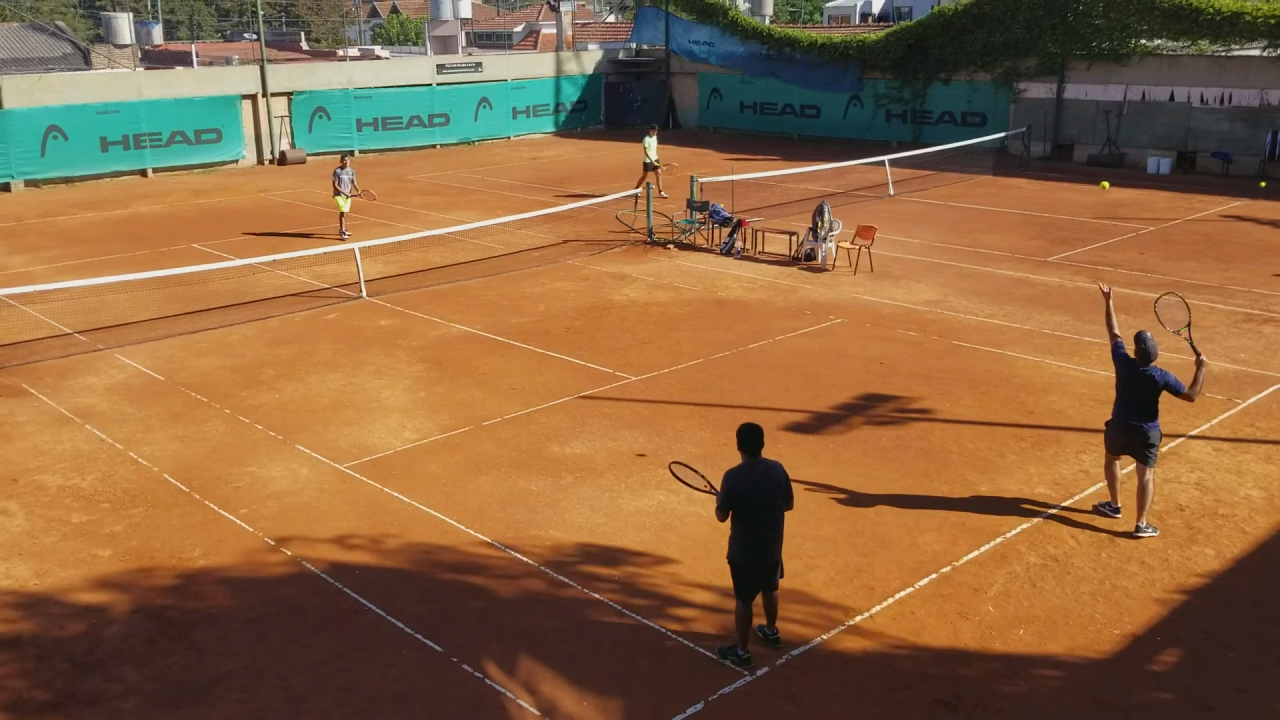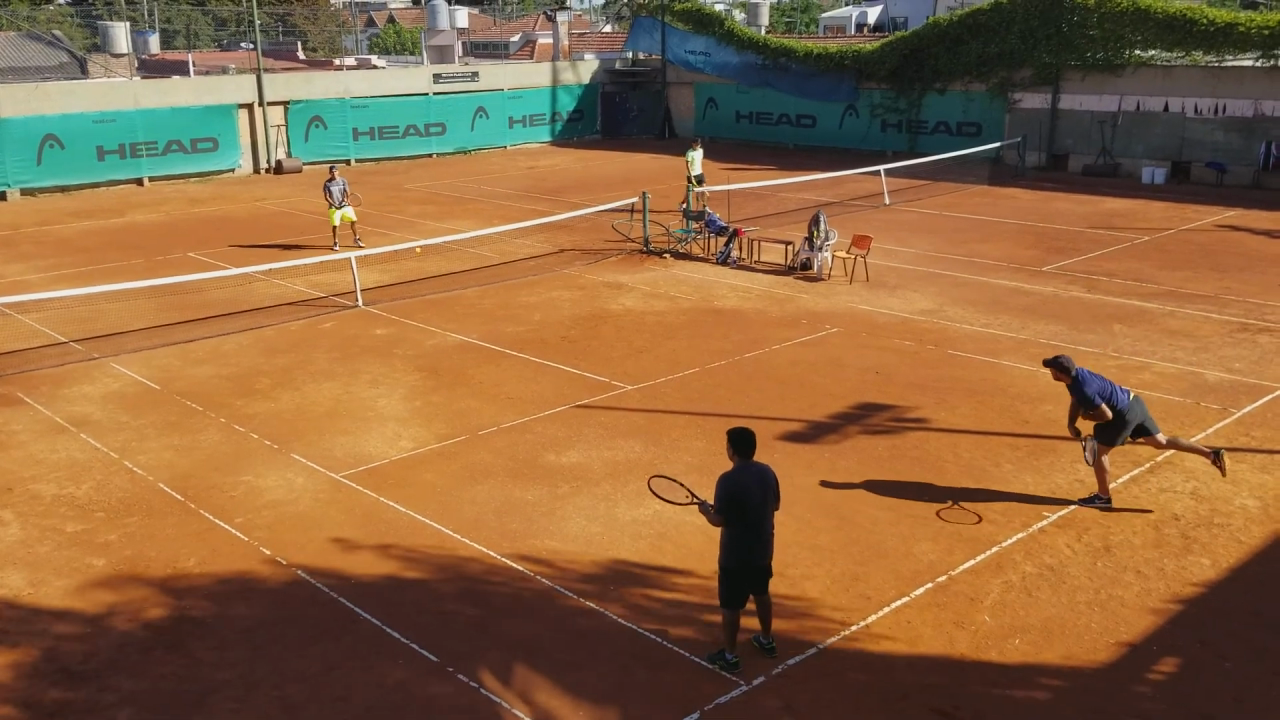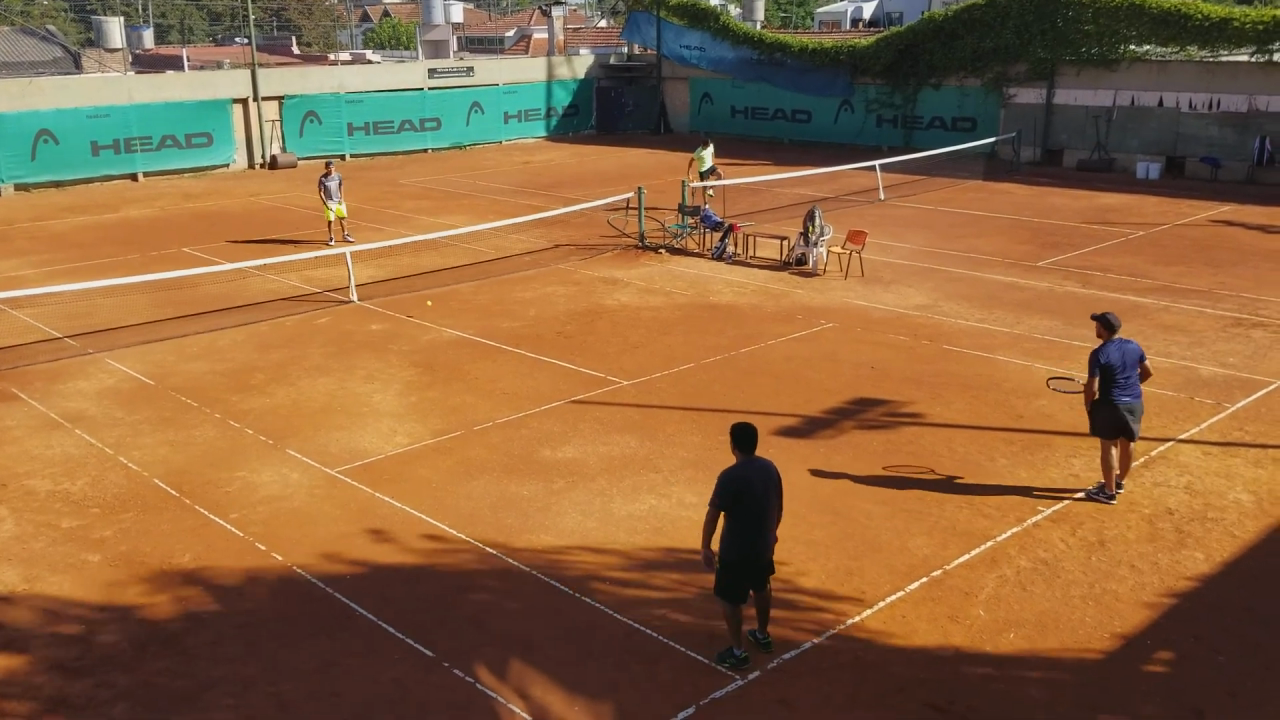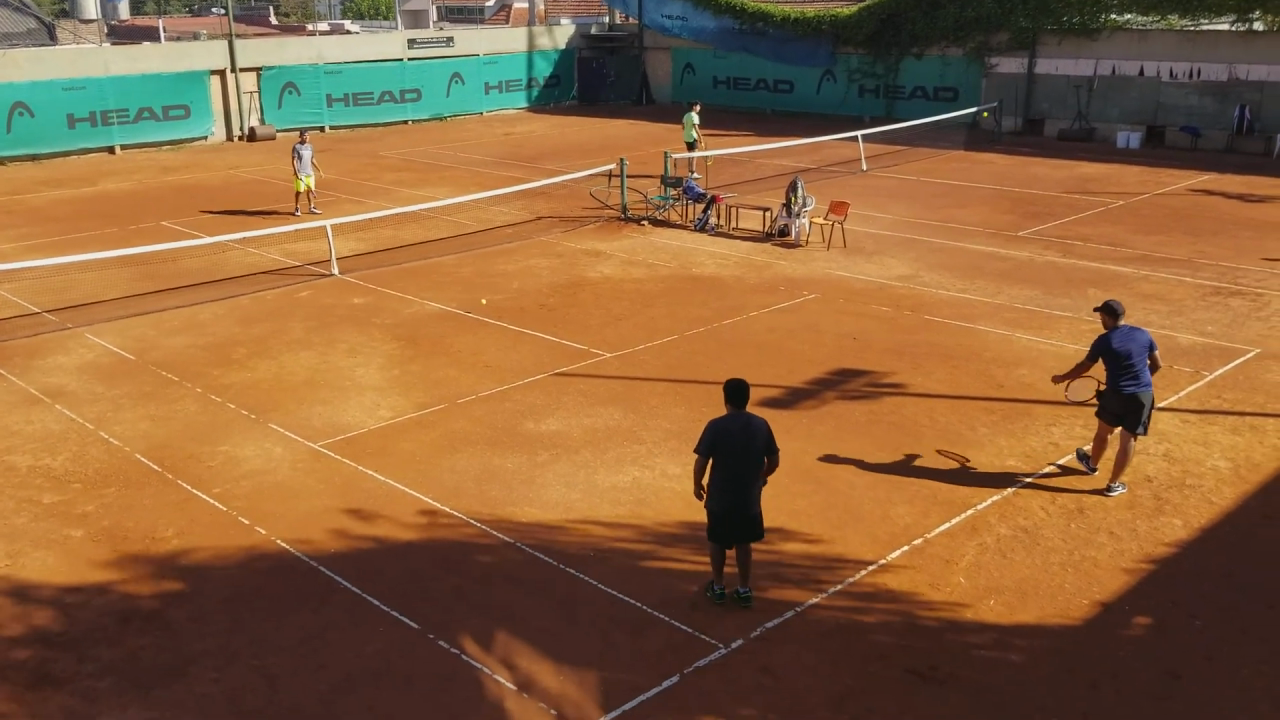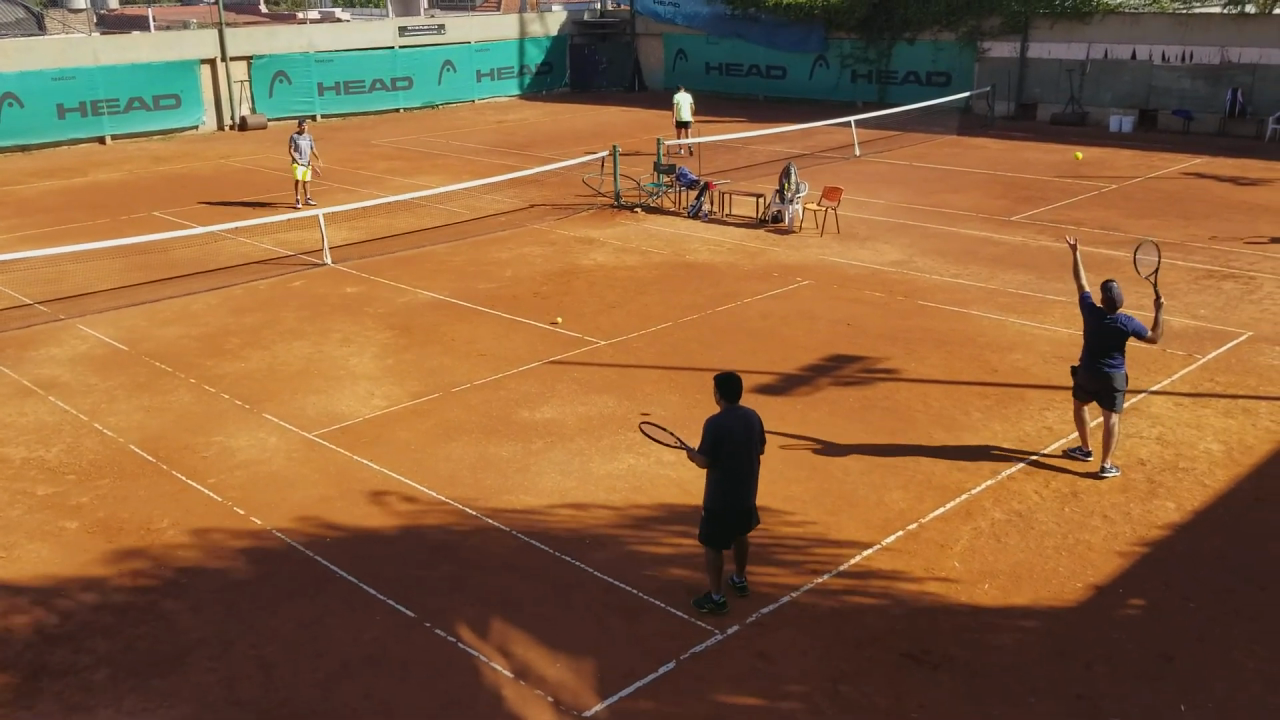
dt=1s
person 1, frame 1
left shoulder: (733, 477)
right shoulder: (778, 470)
left elbow: (721, 516)
right elbow: (789, 505)
left wrist: (720, 501)
left hip: (744, 550)
right hip: (772, 546)
left knee: (743, 599)
right knee: (770, 590)
left ankle: (741, 651)
right ankle: (771, 631)
person 1, frame 2
left shoulder: (728, 480)
right shoulder: (767, 473)
left elbow: (718, 520)
right elbow: (775, 506)
left wrist: (706, 510)
left hip: (735, 555)
right hip: (763, 549)
left knee: (730, 605)
right knee: (762, 594)
left ankle: (730, 657)
right ankle: (767, 640)
person 1, frame 3
left shoulder: (730, 476)
right shoulder: (770, 468)
left elbow: (713, 514)
right elbow: (779, 505)
left wrist: (705, 548)
right wrist: (772, 532)
left hip: (736, 549)
right hip: (764, 545)
left knee: (730, 598)
right knee: (761, 589)
left ankle: (737, 652)
right ankle: (762, 635)
person 1, frame 4
left shoulder: (715, 426)
right shoulder: (761, 425)
left elbow: (701, 462)
right elbow: (774, 461)
left wrist: (697, 485)
right wrist: (761, 476)
left hip: (720, 498)
right hip: (749, 498)
left knee: (716, 541)
right knee: (743, 543)
left ankle: (718, 587)
right ankle: (744, 590)
person 1, frame 5
left shoulder: (715, 423)
right shoulder: (753, 417)
left elbow: (704, 462)
right elbow: (760, 449)
left wrist: (692, 455)
left hip: (720, 496)
right hip: (746, 492)
left knee: (713, 545)
right knee: (740, 535)
left ankle: (716, 597)
right ankle: (740, 579)
person 2, frame 1
left shoulder: (1124, 364)
right shoulder: (1161, 377)
left elbow: (1114, 334)
right elbow: (1191, 396)
left wrist: (1108, 302)
right wrist: (1200, 368)
left hip: (1119, 427)
right hip: (1147, 433)
left knee: (1111, 461)
right knee: (1146, 476)
left ankle: (1114, 505)
right ankle: (1142, 524)
person 2, frame 2
left shoulder: (1083, 390)
right shoulder: (1076, 375)
left elbow: (1107, 416)
right elbow: (1076, 404)
left wrist: (1089, 416)
right wrist: (1071, 424)
left hip: (1125, 415)
right hip: (1135, 404)
left knee: (1100, 452)
right knee: (1162, 442)
left ankle: (1103, 497)
right ankle: (1213, 455)
person 2, frame 3
left shoulder: (1099, 354)
right shoulder: (1133, 346)
left elbow: (1092, 387)
right elbow: (1148, 372)
left wrist: (1088, 404)
left hip: (1109, 406)
right hip: (1134, 403)
left knee: (1108, 448)
right knee: (1127, 445)
left ankle: (1109, 491)
right ankle: (1120, 482)
person 2, frame 4
left shoulder: (1103, 341)
right shoulder: (1143, 335)
left elbow: (1084, 366)
right elbow: (1157, 364)
left wrist: (1063, 377)
left hip: (1115, 395)
right hip: (1143, 395)
left knee: (1104, 432)
right knee: (1129, 440)
left ankle: (1092, 464)
right ankle: (1113, 484)
person 2, frame 5
left shoulder: (1091, 313)
right shoulder: (1128, 324)
left elbow: (1081, 282)
right elbow: (1154, 338)
left wrist: (1075, 253)
right wrist: (1159, 311)
left hip: (1088, 372)
right hip: (1115, 376)
left knee: (1080, 406)
right knee: (1110, 419)
left ankle: (1085, 449)
right ankle: (1106, 465)
